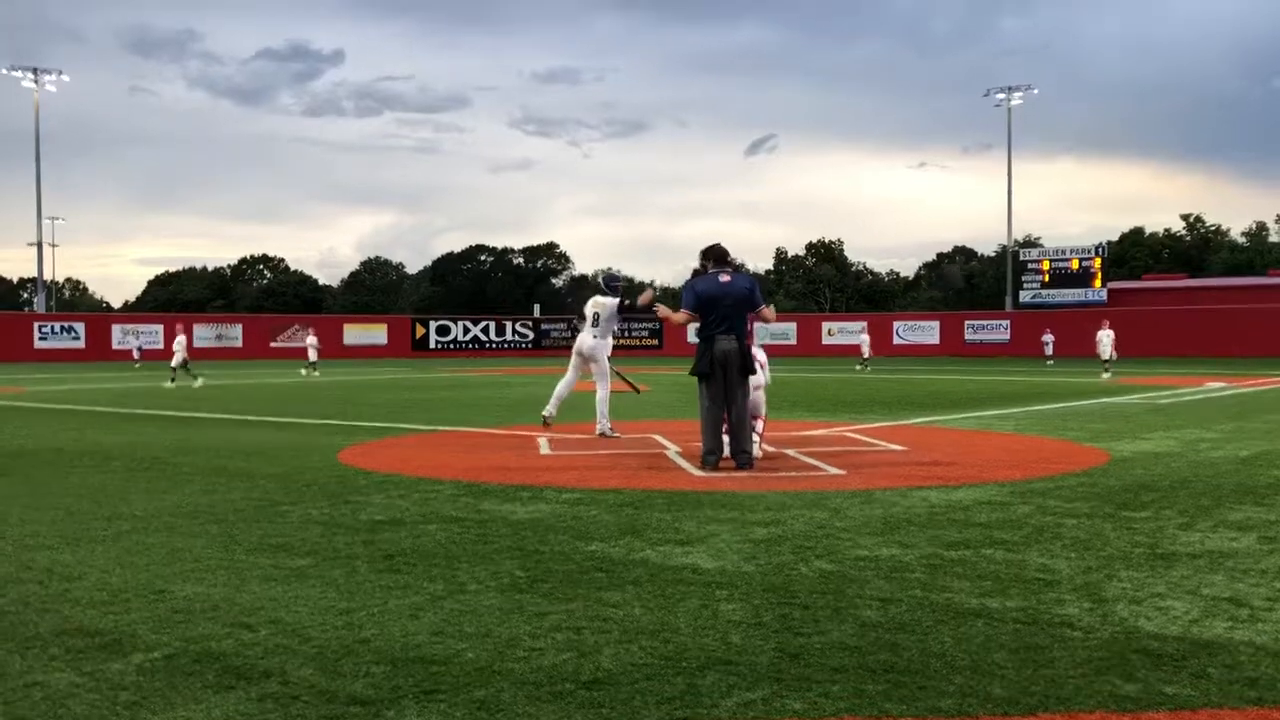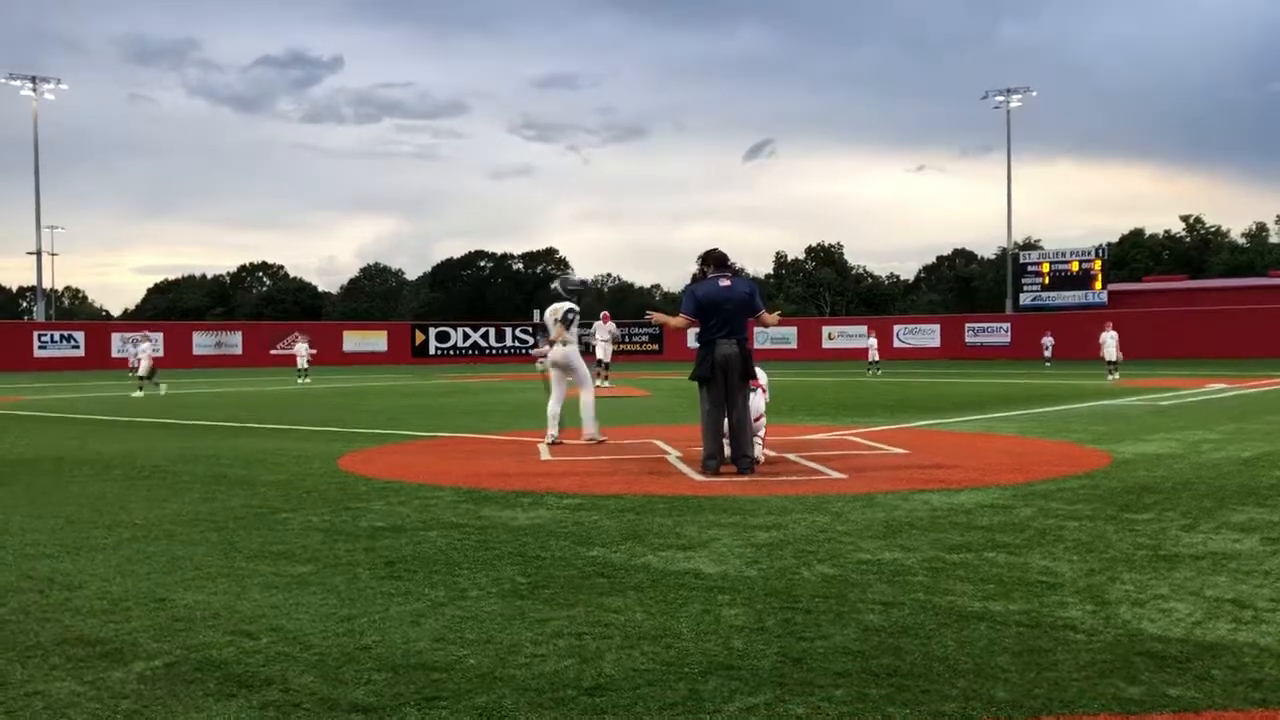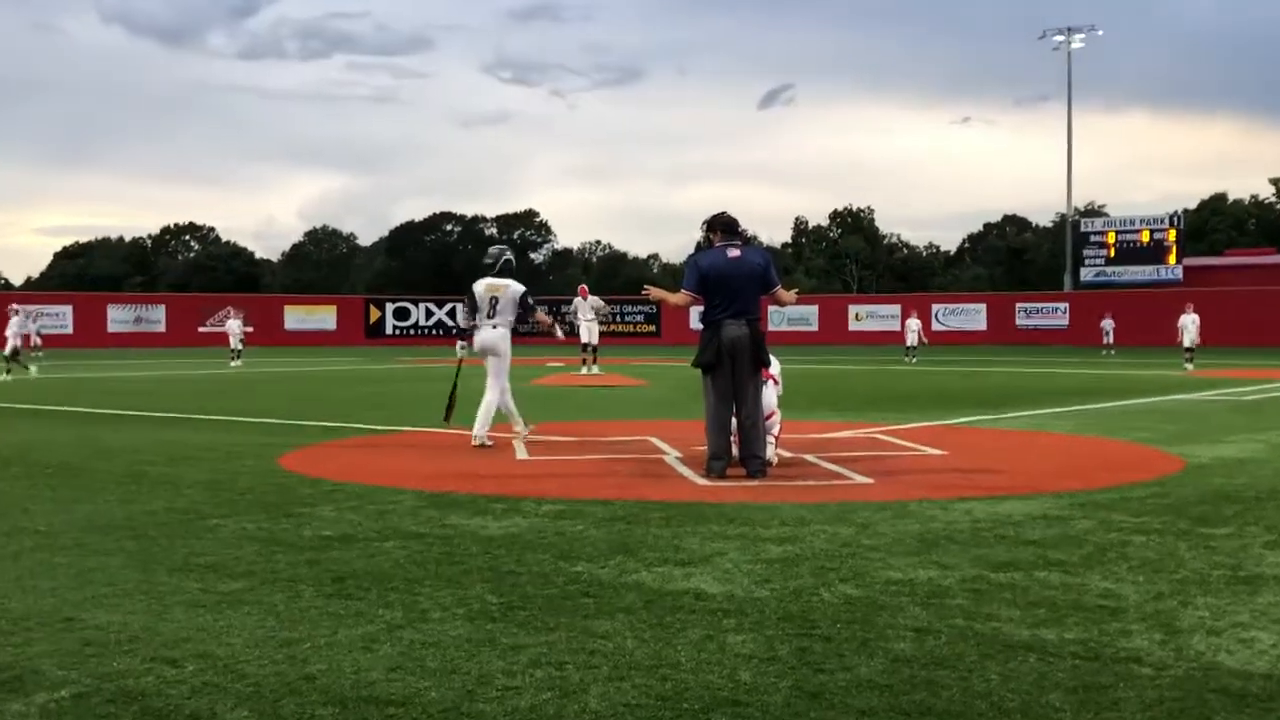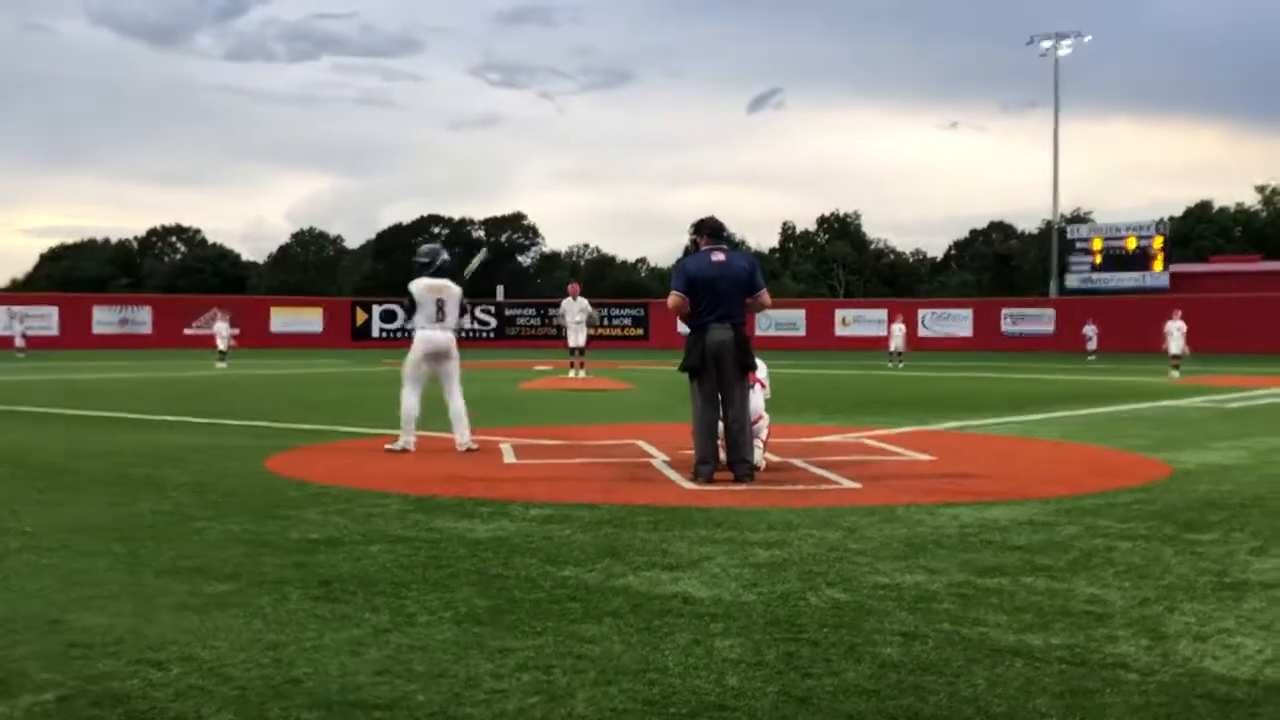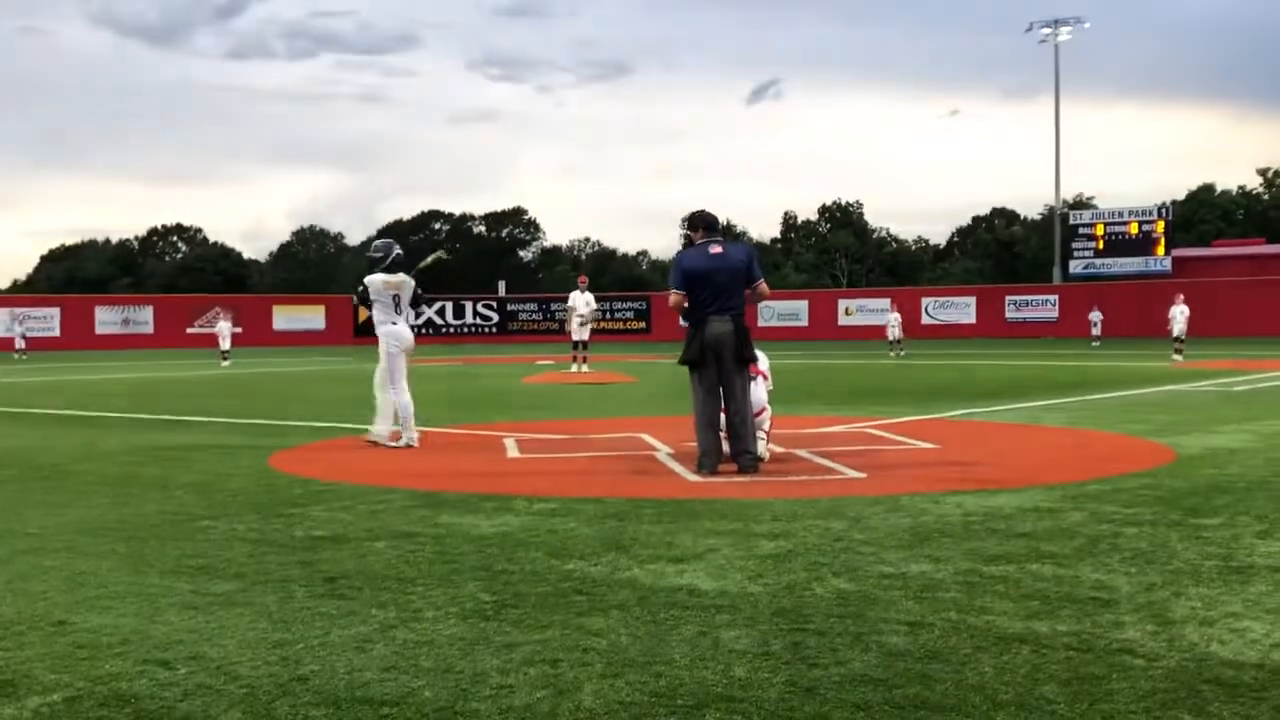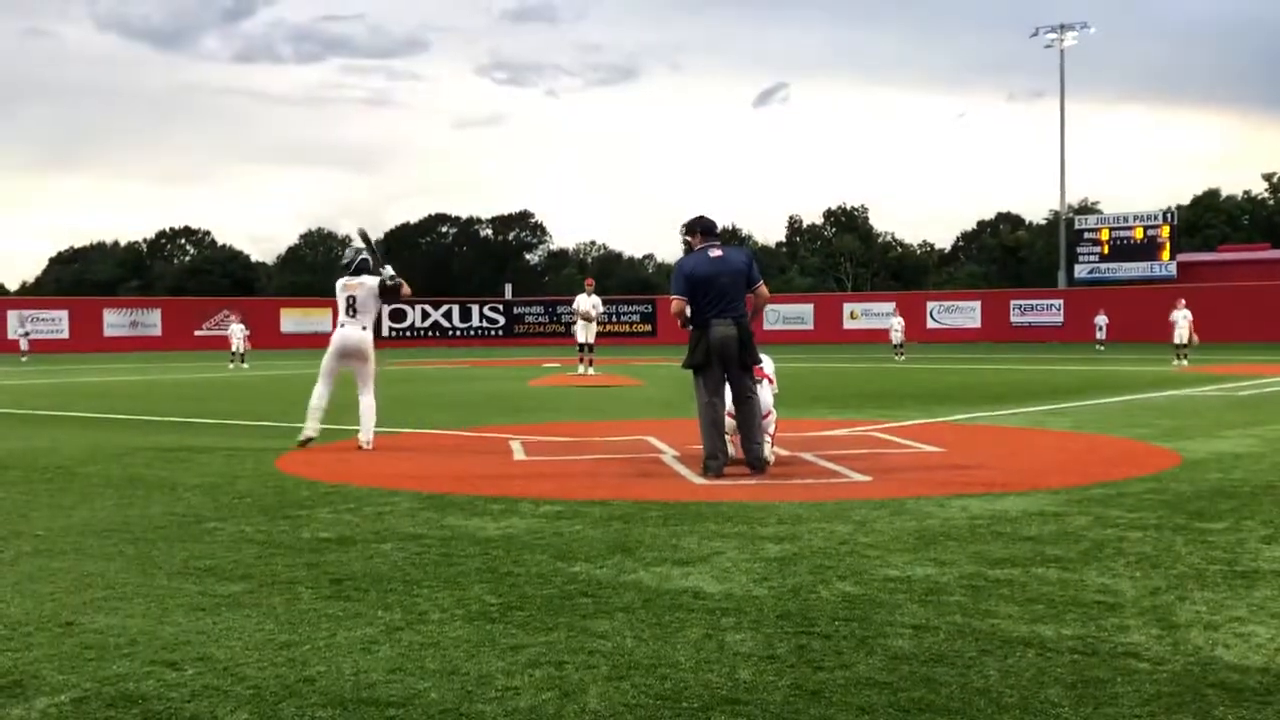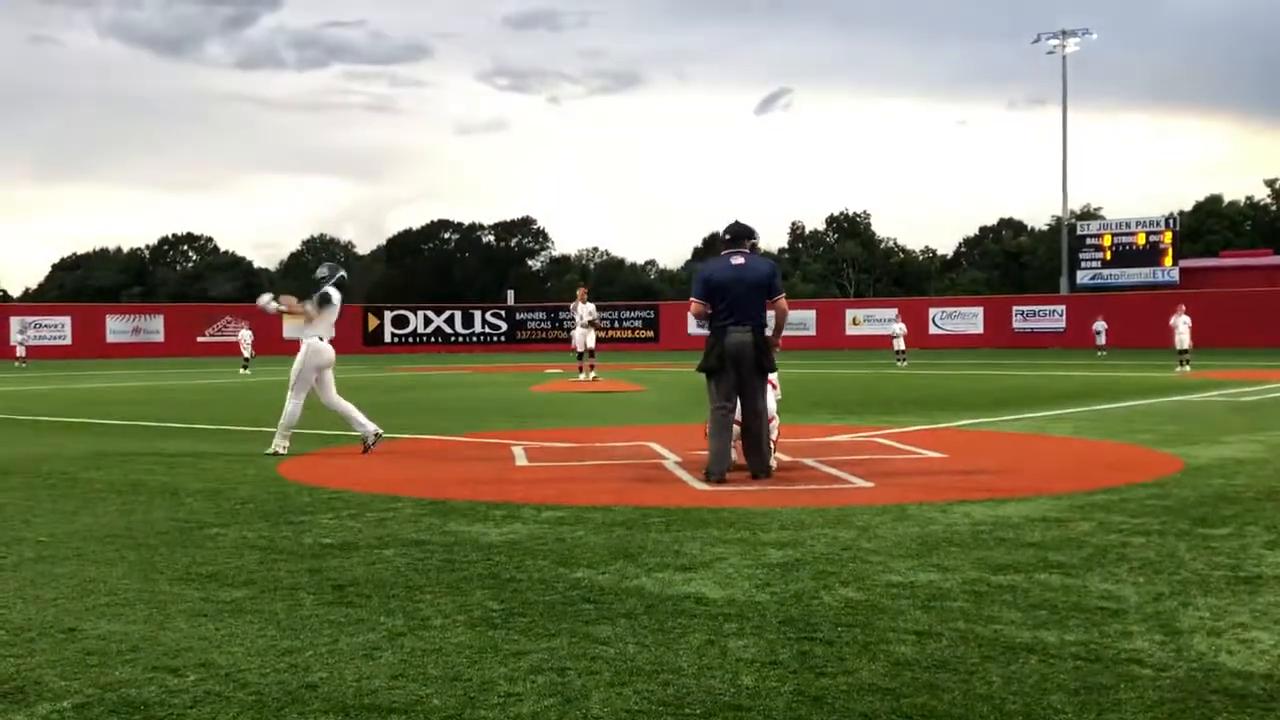
dt=0.5s
person 1, frame 1
left shoulder: (696, 284)
right shoulder: (747, 281)
left elbow: (683, 318)
right elbow: (765, 316)
left wrist: (666, 313)
right wrist: (771, 314)
left hip: (711, 349)
right hip: (737, 347)
left knee: (711, 404)
right knee: (739, 404)
left ankle: (711, 457)
right ankle: (743, 457)
person 1, frame 2
left shoulder: (697, 289)
right shoulder: (747, 286)
left elbow: (682, 323)
right elbow: (765, 321)
left wrist: (663, 319)
right wrist: (773, 319)
left hip: (711, 354)
right hip: (738, 352)
left knee: (712, 409)
right knee: (740, 408)
left ankle: (711, 462)
right ankle: (744, 462)
person 1, frame 3
left shoulder: (701, 260)
right shoulder: (760, 256)
left elbow: (684, 300)
right elbow: (781, 298)
left wrist: (661, 295)
right wrist: (791, 298)
left hip: (717, 336)
right hip: (749, 335)
left knee: (718, 402)
right knee: (750, 401)
left ankle: (717, 463)
right ankle: (755, 463)
person 1, frame 4
left shoulder: (688, 264)
right shoulder: (746, 261)
left elbow: (675, 303)
right elbow: (764, 302)
left wrist: (686, 316)
left hip: (703, 339)
right hip: (734, 339)
left knee: (705, 406)
right knee: (737, 405)
left ankle: (705, 468)
right ankle: (743, 468)
person 1, frame 5
left shoulder: (685, 258)
right shoulder: (743, 252)
left elbow: (675, 302)
right elbow: (762, 292)
left wrist: (687, 312)
left hip: (702, 333)
right hip: (734, 331)
left knee: (706, 399)
right knee: (739, 398)
left ankle: (709, 461)
right ankle: (747, 459)
person 1, frame 6
left shoulder: (686, 264)
right shoulder: (743, 256)
left elbow: (677, 308)
right elbow: (763, 295)
left wrist: (685, 321)
right wrist: (748, 321)
left hip: (706, 337)
right hip: (738, 334)
left knee: (711, 401)
right knee: (746, 397)
left ankle: (714, 463)
right ankle: (755, 458)
person 1, frame 7
left shoulder: (707, 269)
right shoulder: (766, 266)
left elbow: (696, 310)
right elbow: (782, 308)
right wrist: (776, 336)
left hip: (721, 342)
right hip: (754, 341)
left knee: (721, 407)
right knee: (756, 407)
left ankle: (717, 469)
right ankle: (760, 466)
person 2, frame 1
left shoulder: (592, 301)
right shoulder: (615, 304)
left elbow: (582, 322)
right elbow: (638, 303)
left hip: (581, 341)
right hip: (597, 345)
left knee: (569, 378)
right knee: (603, 386)
left ankle: (550, 411)
right ankle: (603, 427)
person 2, frame 2
left shoulder: (549, 310)
right shoulder: (572, 308)
left elbow: (546, 336)
right elbow: (561, 327)
left wrist: (545, 351)
right wrist: (549, 346)
left hip: (553, 353)
right hip: (569, 351)
left knee: (556, 395)
right knee: (587, 390)
left ankle: (551, 434)
right ankle: (590, 431)
person 2, frame 3
left shoulder: (478, 285)
right shoulder: (517, 288)
left elbow: (468, 313)
right elbow: (535, 313)
left wrist: (463, 339)
right wrist: (553, 325)
left hip: (480, 336)
right hip: (500, 337)
left knee: (501, 383)
right knee: (495, 386)
left ankle: (518, 426)
right ankle: (480, 434)
person 2, frame 4
left shoulder: (416, 285)
right shoulder: (455, 289)
left elbow: (408, 316)
right elbow: (458, 318)
left hip: (423, 339)
right hip: (447, 339)
left knee: (411, 390)
right knee: (453, 392)
left ankle: (407, 439)
right ankle: (463, 439)
person 2, frame 5
left shoulder: (372, 280)
right shoulder: (408, 281)
left elbow: (359, 299)
right elbow: (420, 307)
left hip: (390, 335)
right hip: (406, 333)
left knee: (397, 387)
right knee: (382, 384)
left ankle: (409, 435)
right ankle: (381, 432)
person 2, frame 6
left shoulder: (340, 283)
right shoulder: (375, 281)
right elbow: (405, 291)
right wrist: (391, 276)
left hip: (341, 336)
right hip: (365, 338)
left knee: (323, 384)
right knee: (366, 391)
left ankle: (311, 429)
right ankle: (366, 437)
person 2, frame 7
left shoulder: (329, 293)
right shoulder: (326, 295)
left elbow: (308, 311)
right elbow: (301, 307)
left wrist: (277, 306)
right wrist: (275, 302)
left hip: (313, 348)
right hip: (321, 350)
left knee: (295, 397)
right knee: (331, 398)
left ankle: (280, 443)
right ankle: (369, 430)
